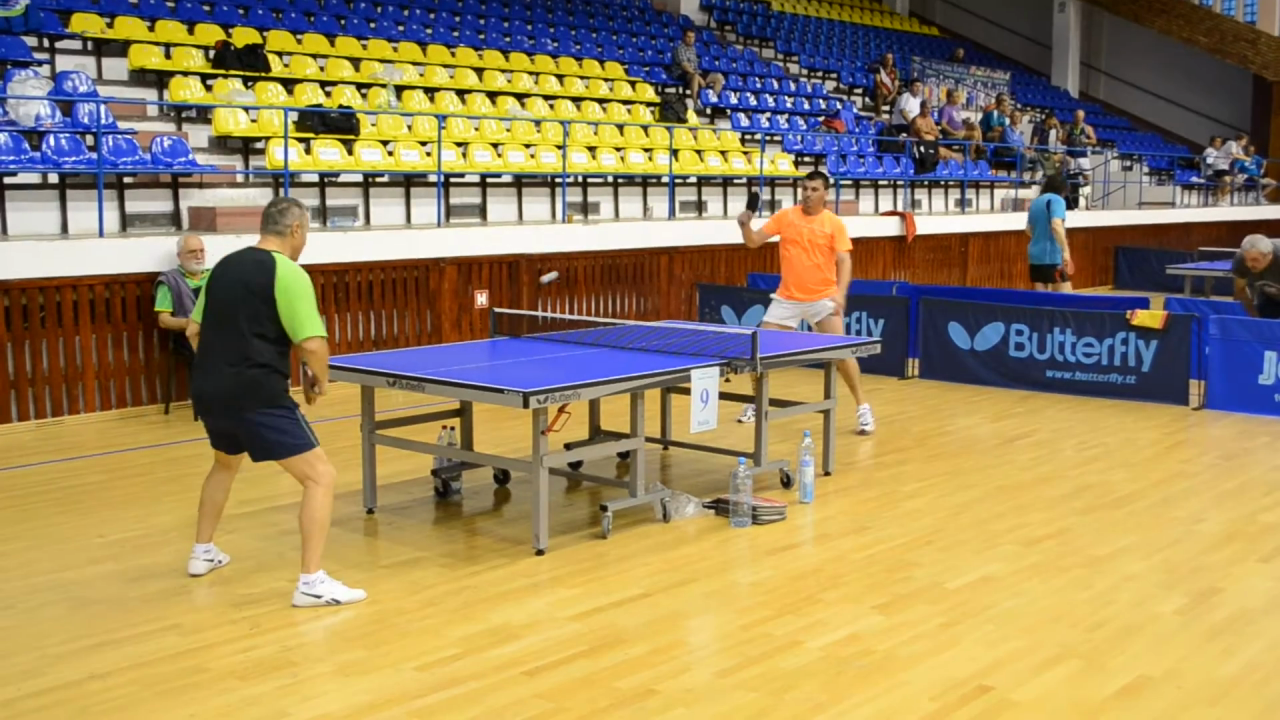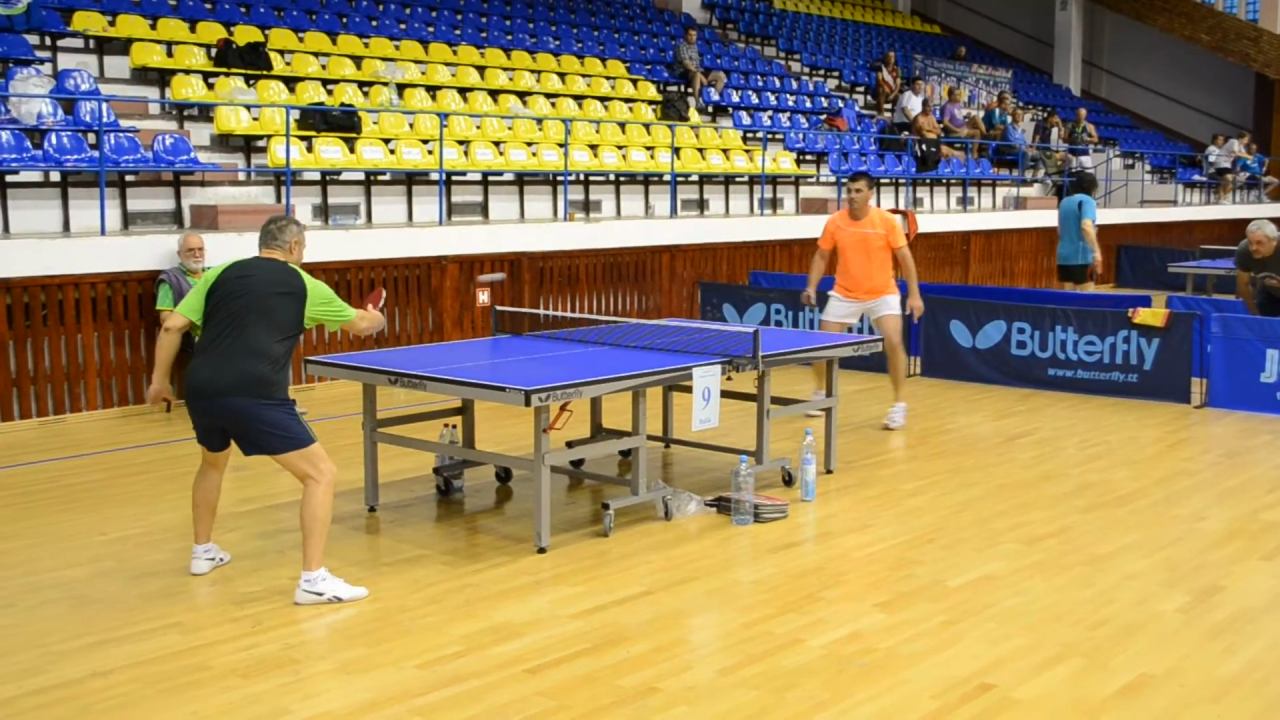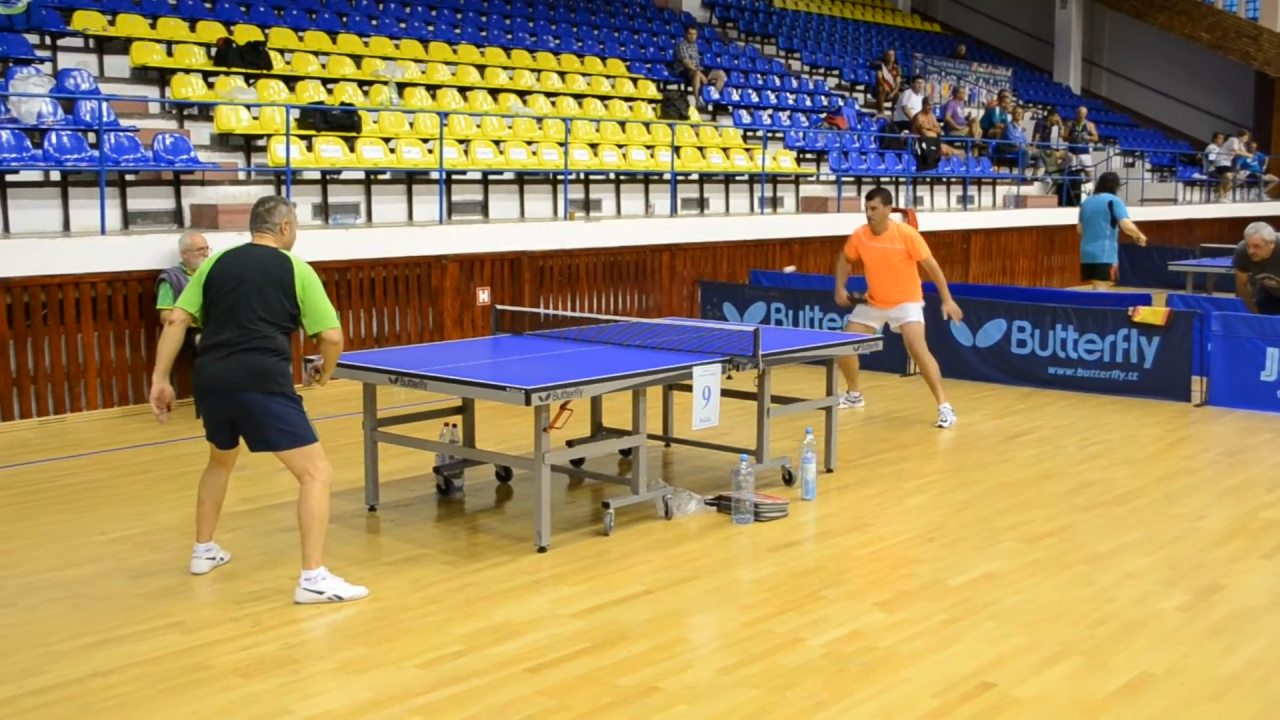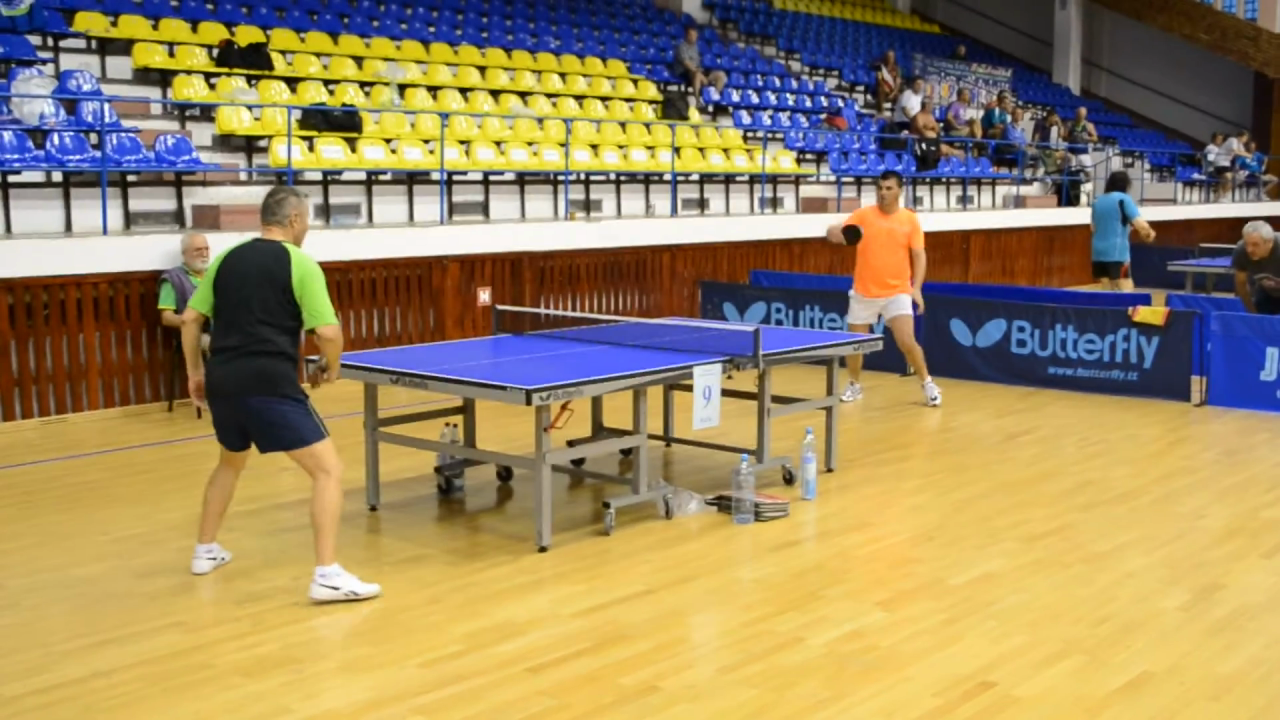
dt=0.4s
person 1, frame 1
left shoulder: (223, 266)
right shoulder: (289, 274)
left elbow: (195, 331)
right elbow: (312, 345)
right wrist: (319, 378)
left hip: (208, 392)
right hip: (258, 396)
left knee: (225, 465)
right knee: (320, 477)
left ankle: (203, 551)
right ankle: (312, 581)
person 1, frame 2
left shoulder: (222, 273)
right shoulder: (304, 285)
left elbow: (173, 326)
right elbow: (361, 325)
left wrist: (160, 378)
right wrist: (372, 315)
left hip: (202, 388)
right hip: (257, 392)
left knee: (213, 462)
right knee: (320, 475)
left ankle: (203, 550)
right ankle: (313, 579)
person 1, frame 3
left shoulder: (217, 263)
right shoulder: (296, 269)
left elbow: (176, 321)
right elbow: (331, 336)
left wrist: (160, 379)
right wrist: (326, 371)
left hip: (211, 382)
right hip: (263, 385)
left knee: (220, 461)
right knee: (317, 474)
left ankle: (204, 551)
right ankle: (313, 578)
person 1, frame 4
left shoulder: (228, 259)
right shoulder: (301, 264)
left elbow: (190, 318)
right elbow: (328, 333)
left wrist: (194, 372)
right wrist: (331, 367)
left hip: (223, 383)
right hip: (270, 385)
left knee: (230, 465)
right knee: (328, 470)
left ankle: (206, 551)
right ankle: (327, 574)
person 2, frame 1
left shoulder: (834, 223)
right shoulder: (785, 216)
left elbow: (844, 261)
right elbow: (754, 240)
left wrist: (840, 292)
right wrist: (745, 226)
left hip: (823, 298)
right hip: (787, 298)
left ankle: (863, 408)
right ankle: (756, 404)
person 2, frame 2
left shoulder: (886, 221)
right shoulder: (835, 222)
left elbow: (905, 256)
right elbow: (821, 256)
left wrist: (914, 294)
right wrist: (811, 287)
left hip: (882, 294)
right hip: (844, 296)
left knee: (893, 343)
left ankle: (899, 403)
right ankle: (820, 393)
person 2, frame 3
left shoulder: (906, 233)
right shoulder: (860, 235)
left elbow: (931, 266)
right elbow: (845, 259)
left wrist: (948, 300)
right wrist: (840, 288)
left hip: (906, 303)
right hip: (874, 302)
left knee: (919, 350)
left ankle: (944, 406)
right ankle: (854, 394)
person 2, frame 4
left shoulder: (910, 220)
right shoulder: (863, 215)
left elbow: (919, 256)
right elbow: (835, 232)
left wrist: (916, 288)
right wrist: (834, 233)
left hip: (897, 292)
right hip: (864, 292)
left knee: (906, 342)
left ankle: (926, 381)
right ankle: (854, 385)
